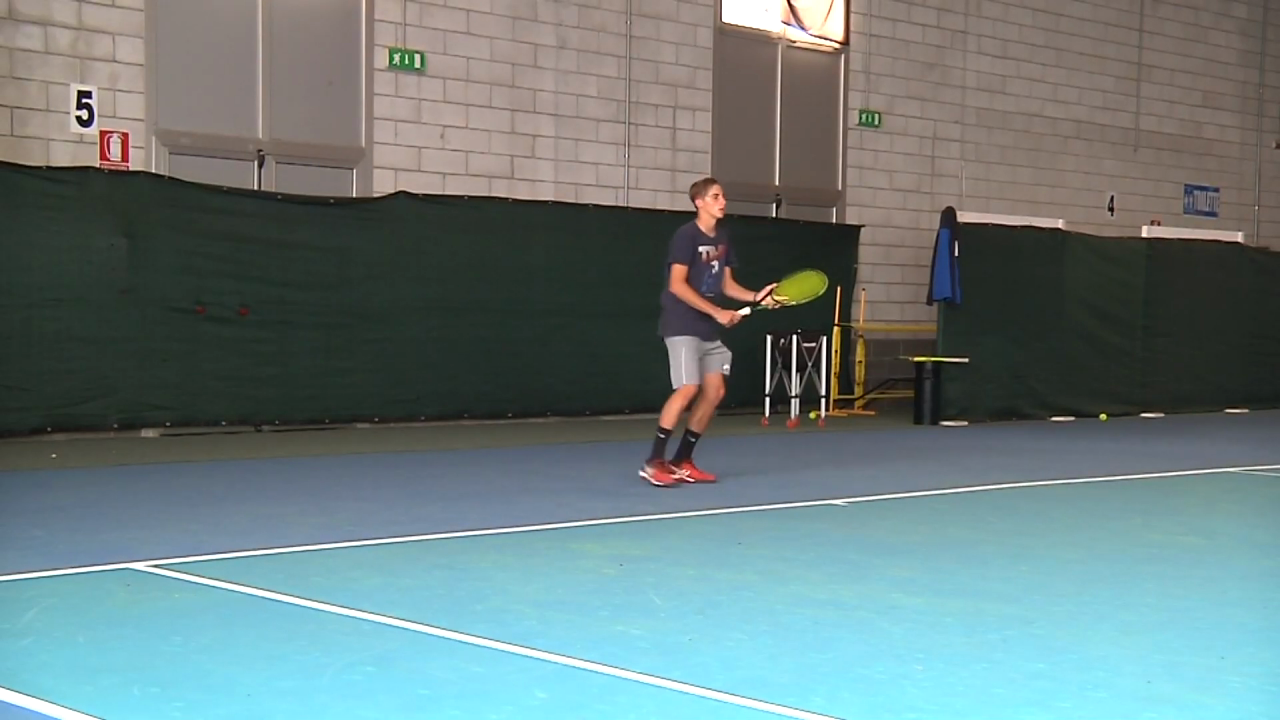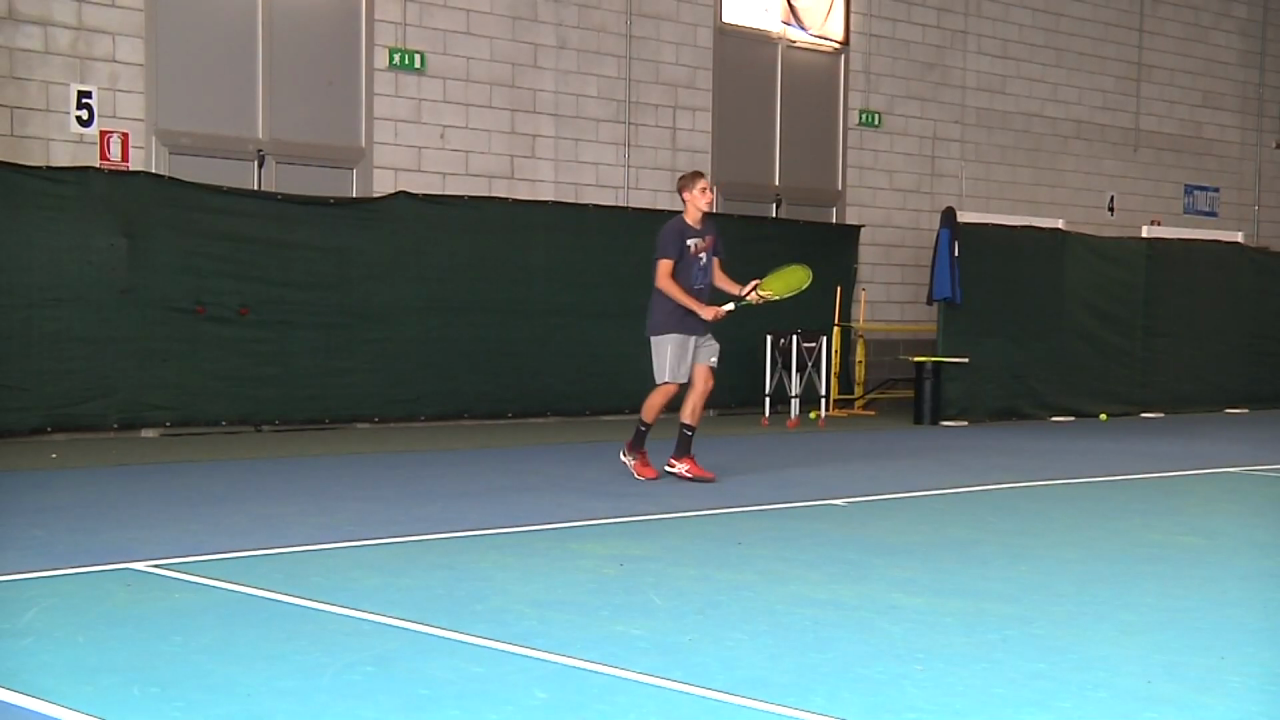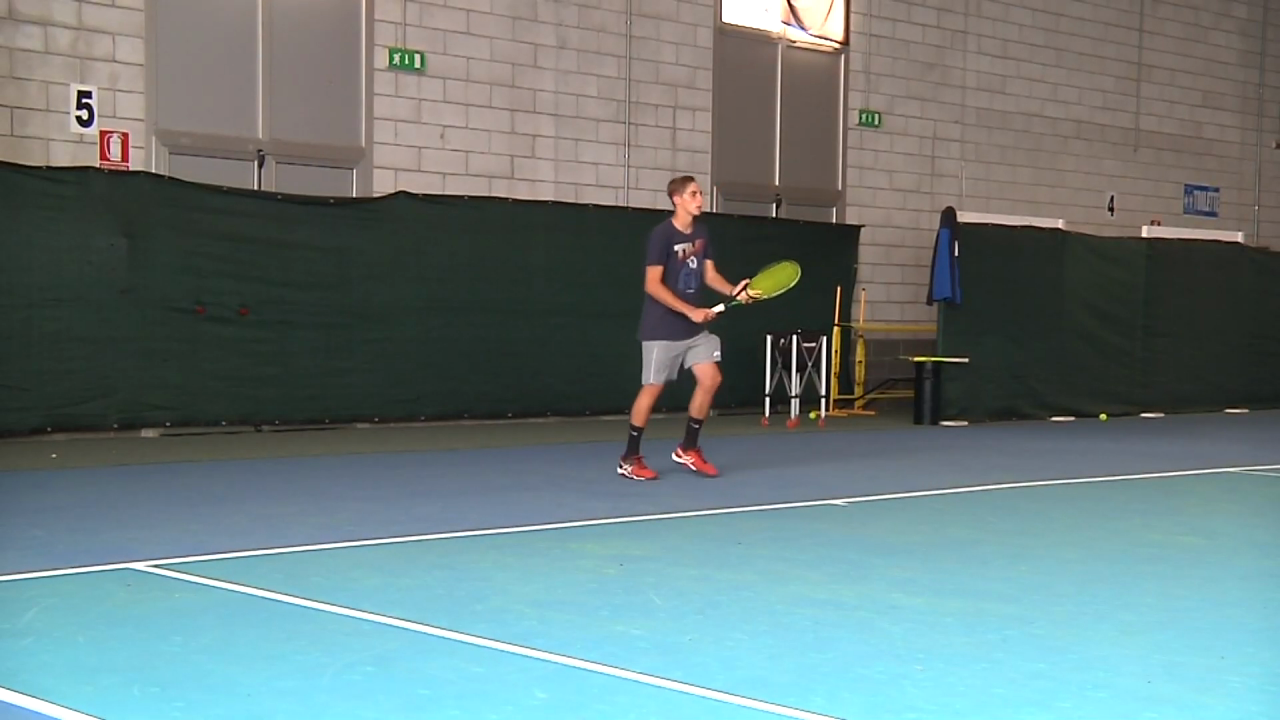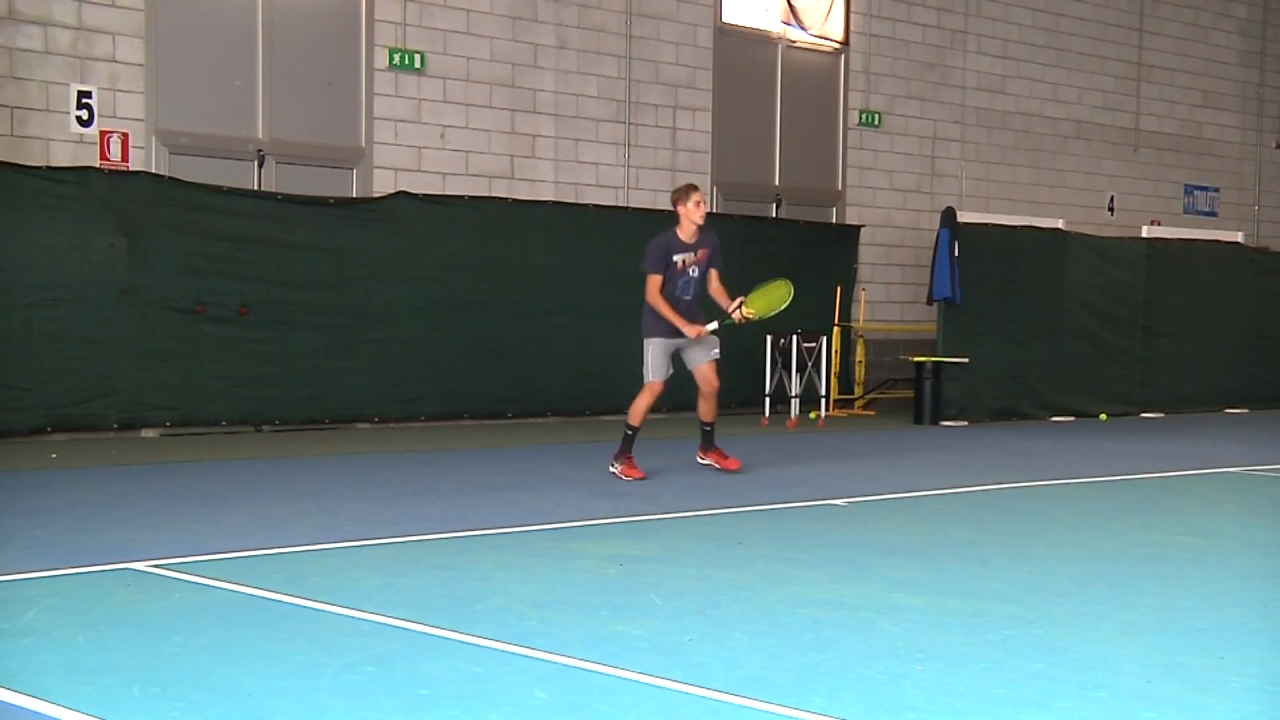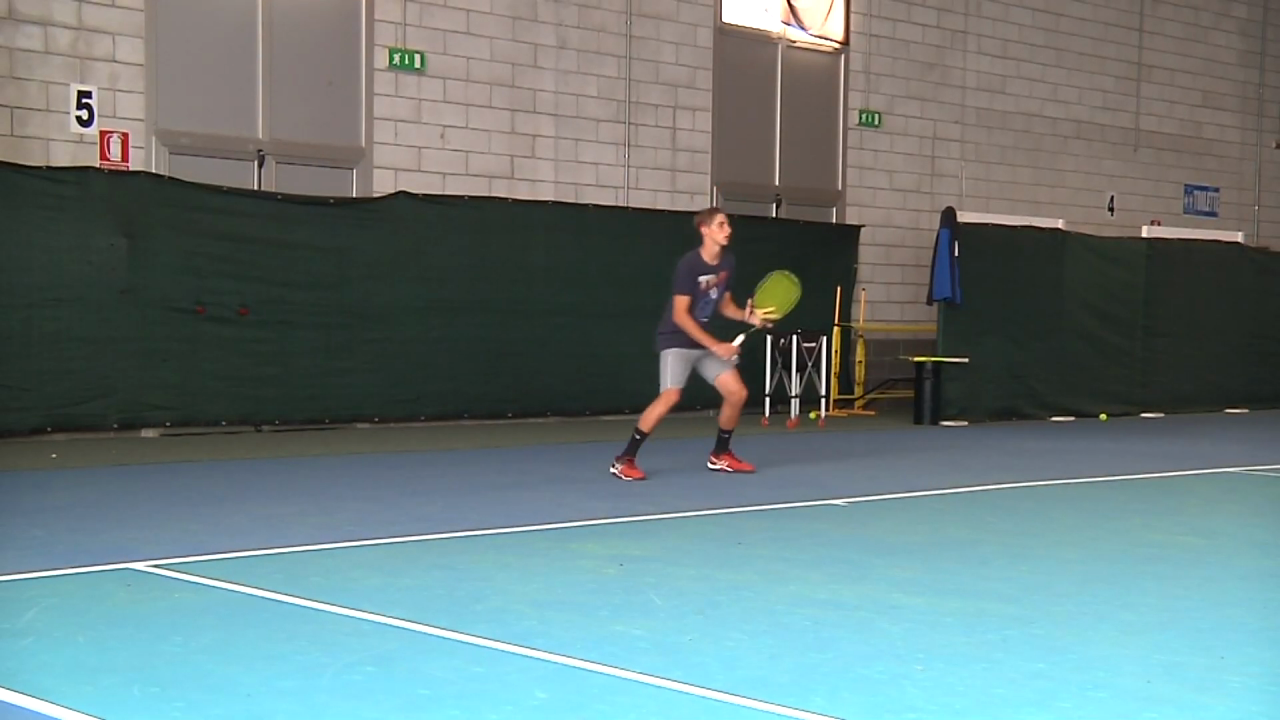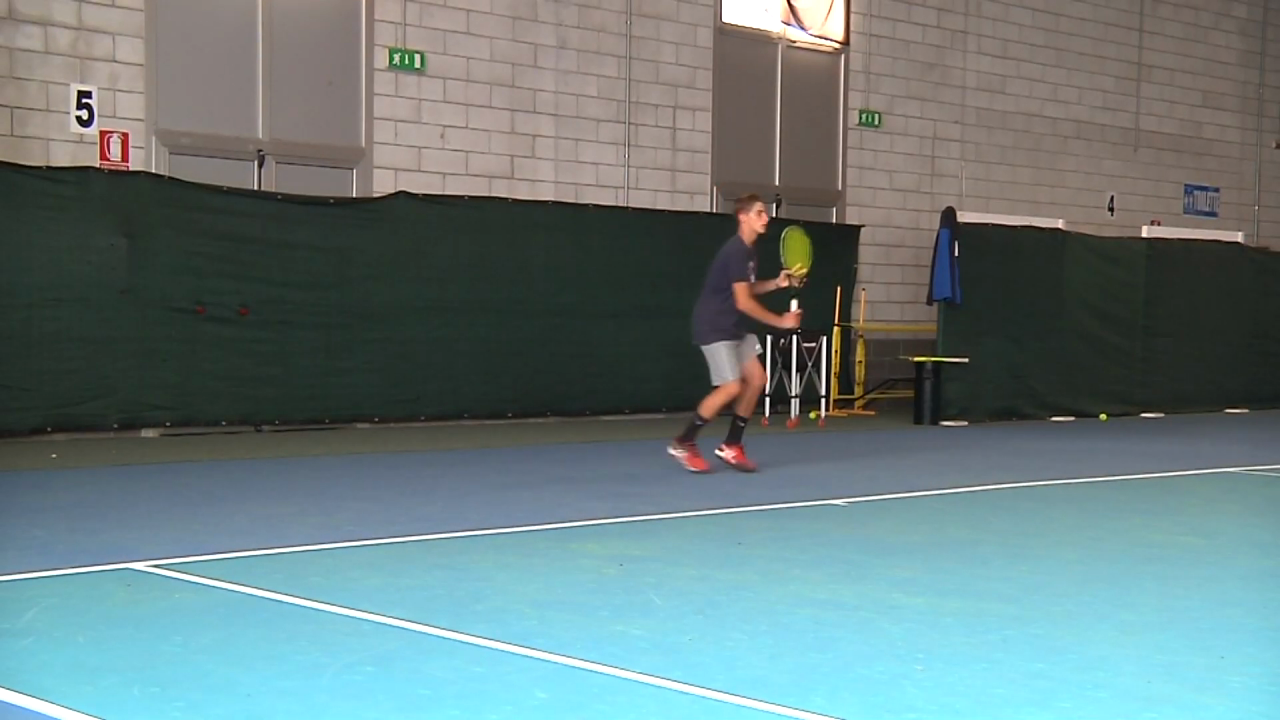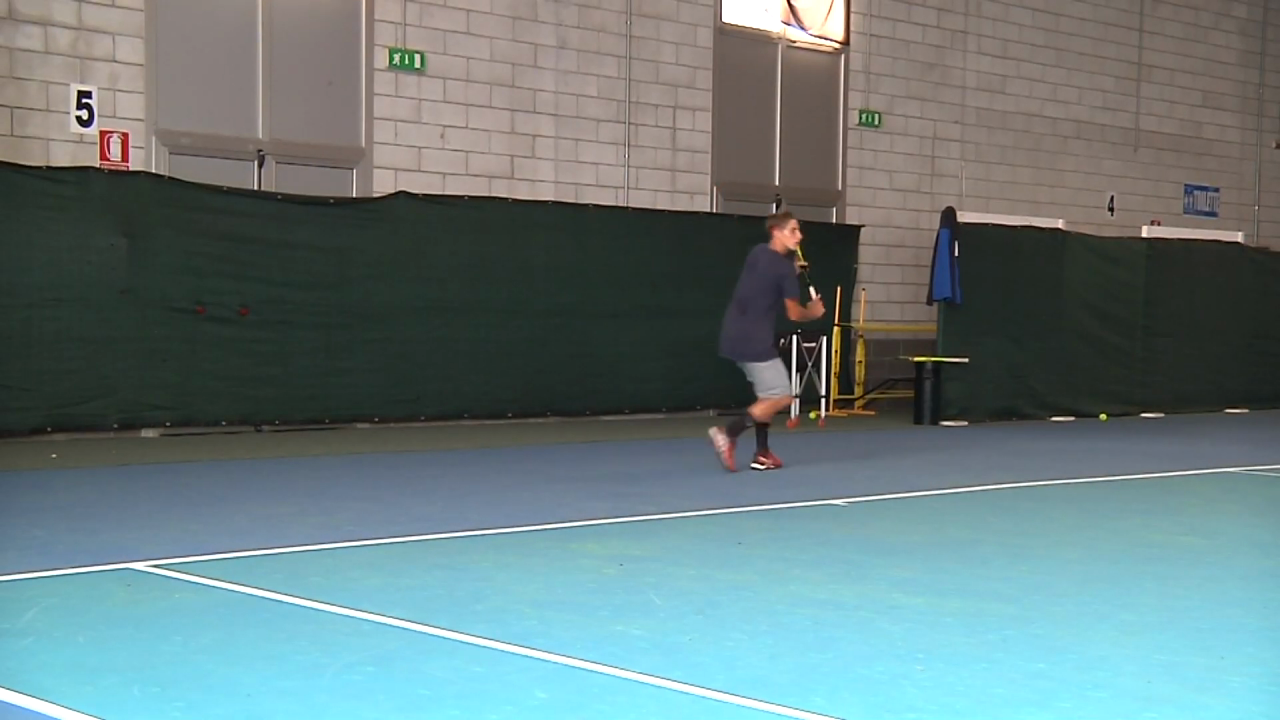
dt=0.2s
person 1, frame 1
left shoulder: (723, 238)
right shoulder: (685, 236)
left elbow: (727, 284)
right elbow: (676, 285)
left wrist: (756, 297)
right wrist: (717, 312)
left hip: (708, 328)
right hip: (681, 325)
left knee: (715, 391)
right knee: (688, 389)
left ankle: (682, 460)
right ankle: (654, 461)
person 1, frame 2
left shoulder: (710, 230)
right shoulder: (673, 230)
left elbow: (716, 275)
right elbow: (662, 279)
left wrist: (742, 291)
right wrist: (700, 308)
left hip: (697, 324)
right hip: (669, 321)
left knee: (703, 384)
right knee: (669, 386)
left ankle: (680, 459)
right ankle: (634, 449)
person 1, frame 3
left shoulder: (701, 233)
right shoulder: (661, 235)
left elbow: (709, 274)
right elbow: (652, 285)
left wrist: (732, 290)
right wrist: (690, 311)
left hip: (693, 324)
right hip: (661, 325)
left knee: (711, 380)
right knee: (653, 387)
left ankle: (688, 448)
right ankle: (630, 458)
person 1, frame 4
left shoulder: (710, 241)
right shoulder: (661, 244)
left elbow: (714, 284)
right elbow: (651, 294)
left wrist: (730, 306)
right wrist: (684, 326)
left hip: (692, 324)
right hip: (661, 326)
left knee: (711, 384)
right knee: (654, 387)
left ankle: (708, 449)
right ankle: (623, 457)
person 1, frame 5
left shoulder: (727, 262)
right shoulder: (688, 265)
right elbow: (679, 315)
left wrist: (746, 315)
right wrist: (714, 345)
left hip: (707, 341)
right hip: (676, 339)
left knee: (737, 393)
right knee: (670, 396)
left ankle: (720, 453)
right ankle: (625, 459)
person 1, frame 6
left shoulder: (746, 249)
right shoulder: (737, 251)
right elbow: (743, 302)
left wrist: (777, 283)
right wrist: (779, 321)
left hip: (730, 326)
right hip: (712, 327)
left knee: (757, 379)
right knee: (731, 386)
left ankle: (731, 445)
right ankle: (683, 443)
person 1, frame 7
left shoulder: (758, 252)
right shoulder: (784, 268)
right elbow: (795, 314)
right wrist: (813, 311)
left hip: (732, 337)
right hip: (754, 341)
left knee: (769, 390)
right knee: (781, 398)
left ankle: (762, 453)
right ankle: (727, 433)
